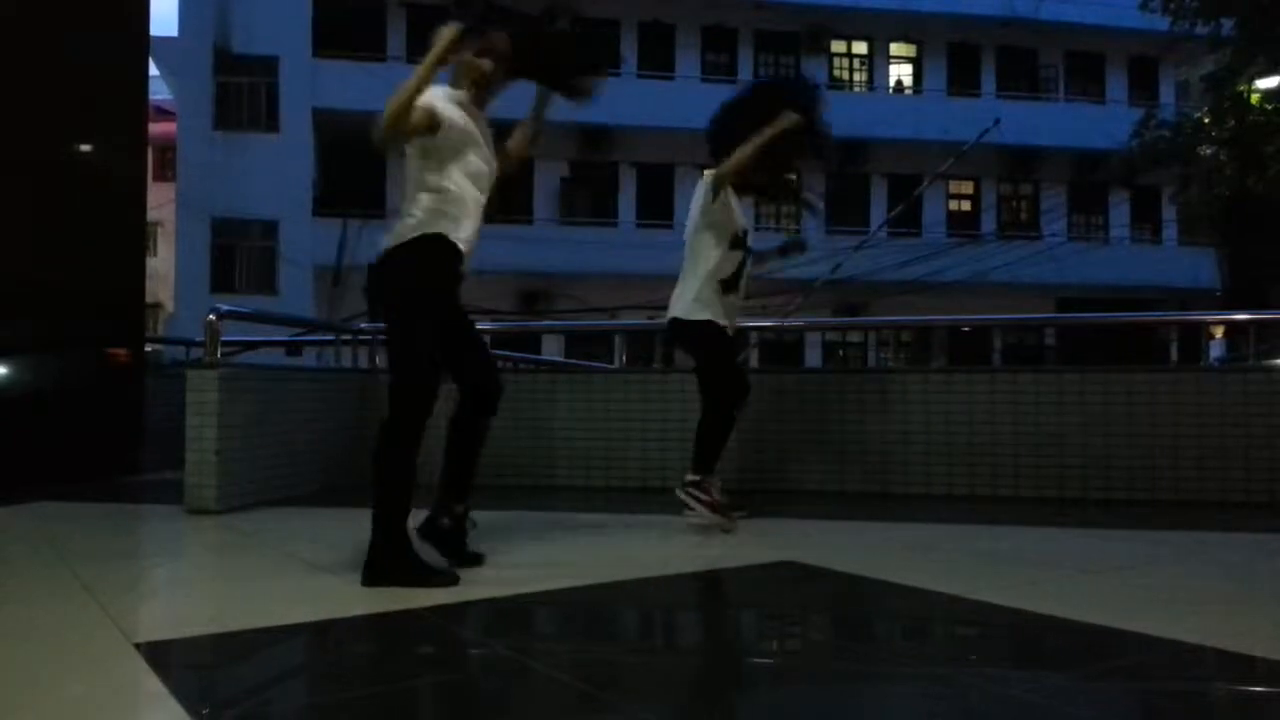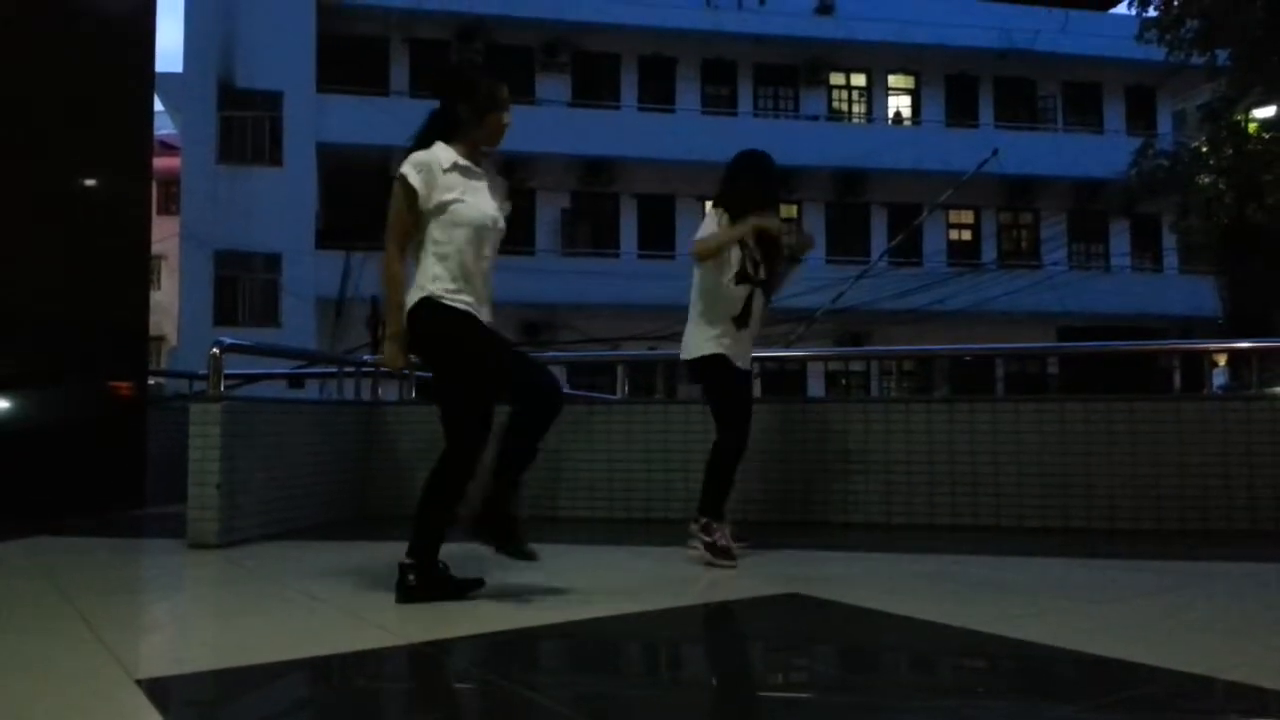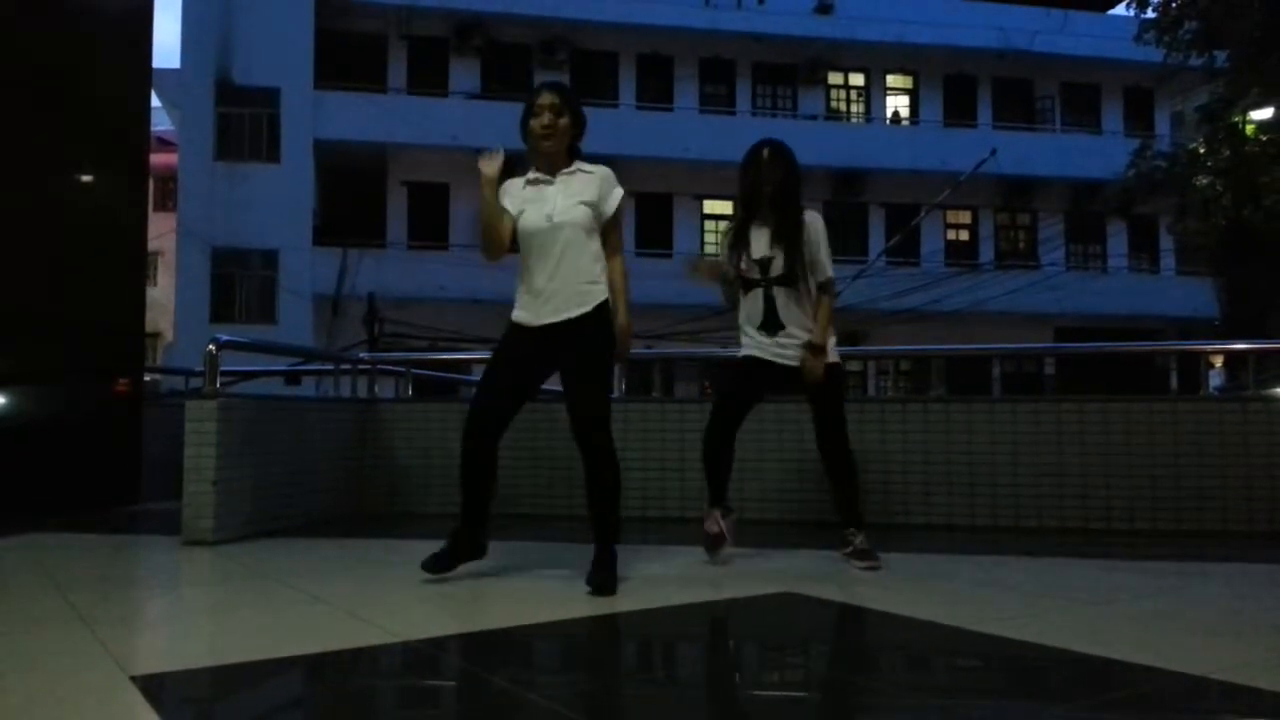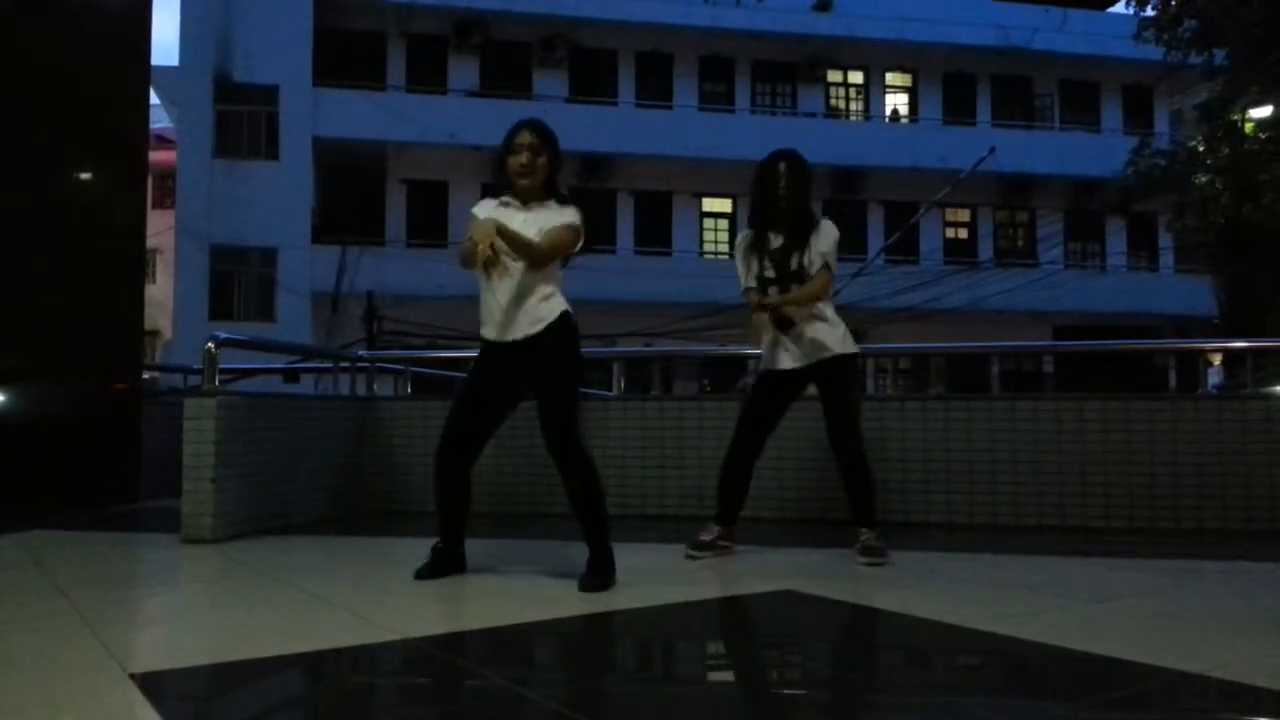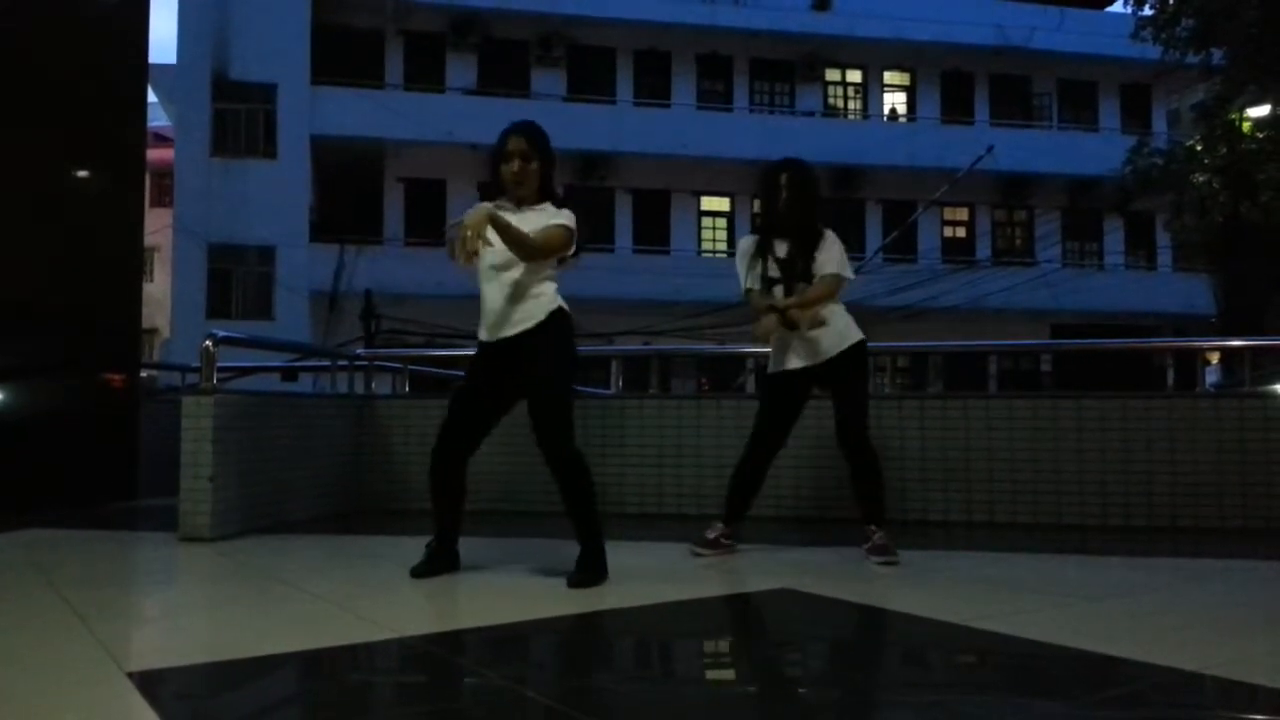
dt=1s
person 1, frame 1
left shoulder: (477, 124)
right shoulder: (439, 105)
left elbow: (508, 159)
right elbow: (388, 131)
left wrist: (540, 104)
right wrist: (435, 54)
left hip: (430, 271)
right hip: (416, 266)
left knee: (483, 387)
right knee: (412, 405)
left ankle: (448, 517)
right ankle: (386, 554)
person 1, frame 2
left shoulder: (491, 182)
right shoulder: (425, 166)
right elbow: (394, 251)
right wrist: (395, 331)
left hip: (471, 321)
right hip: (439, 316)
left knee: (465, 444)
right knee: (542, 391)
left ankle: (420, 567)
right ankle: (497, 512)
person 1, frame 3
left shoulder: (599, 180)
right shoulder: (514, 190)
left elbow: (613, 254)
right elbow: (495, 248)
left wrist: (621, 313)
right wrist: (487, 184)
left hip: (586, 322)
right hip: (528, 325)
left knee: (593, 437)
right knee: (480, 424)
left ankle: (605, 555)
right ankle: (470, 534)
person 1, frame 4
left shoulder: (563, 217)
right shoulder: (487, 207)
left elbow: (539, 256)
right elbow: (467, 256)
left wrist: (498, 230)
right wrist: (482, 241)
left hip: (548, 339)
right hip: (498, 346)
left knee: (564, 445)
right knee: (454, 448)
left ankle: (600, 554)
right ankle: (450, 549)
person 1, frame 5
left shoulder: (558, 219)
right shoulder: (491, 211)
left elbow: (532, 250)
right elbow: (458, 249)
left wrist: (490, 216)
right wrist: (467, 227)
left hip: (543, 336)
right hip: (494, 346)
left knee: (556, 444)
right knee: (449, 446)
left ankle: (592, 552)
right ankle: (444, 547)
person 2, frame 1
left shoulder: (731, 202)
right shoulder: (714, 188)
right elbow: (725, 170)
left wrist: (778, 251)
right wrist: (777, 128)
left hip: (715, 315)
right hip: (697, 314)
left knee: (728, 394)
right knee: (727, 394)
left ankle: (703, 482)
right ankle: (697, 481)
person 2, frame 2
left shoulder: (760, 237)
right shoulder: (720, 220)
left elbow: (766, 291)
right elbow: (701, 252)
left wrist: (791, 257)
right wrist: (751, 224)
left hip: (737, 351)
right hip: (709, 346)
left knee: (734, 434)
right knee: (733, 431)
left ankle: (709, 521)
right ankle: (708, 521)
person 2, frame 3
left shoulder: (807, 223)
right shoulder: (736, 233)
left elbow: (825, 290)
right elbow: (734, 294)
left wrist: (817, 345)
right wrist: (715, 274)
left hip: (812, 353)
right hip: (757, 353)
left knee: (834, 443)
right knee: (719, 428)
left ankle: (854, 533)
right ankle: (718, 511)
person 2, frame 4
left shoulder: (821, 230)
right shoulder: (749, 240)
left elbow: (821, 285)
right elbow: (752, 298)
left wrist: (771, 303)
right wrist: (788, 310)
left hip: (830, 350)
right hip: (779, 359)
left knee: (846, 442)
right knee: (743, 445)
left ankle: (867, 532)
right ankle: (722, 528)
person 2, frame 5
left shoulder: (825, 239)
right shoulder: (751, 245)
left elbow: (830, 286)
right elbow: (756, 301)
left wrist: (777, 307)
right wrist: (793, 315)
left hip: (841, 348)
right hip: (788, 360)
left knee: (854, 439)
right knee: (760, 446)
left ankle: (874, 530)
right ankle: (727, 527)
